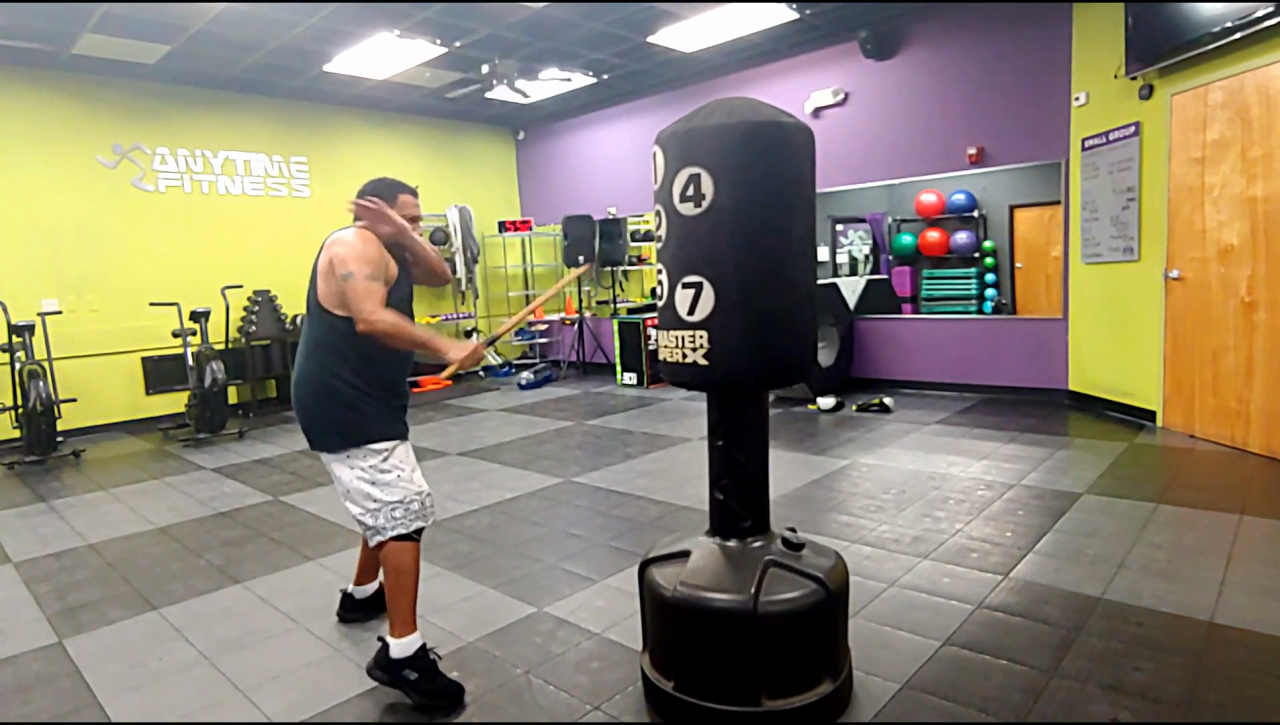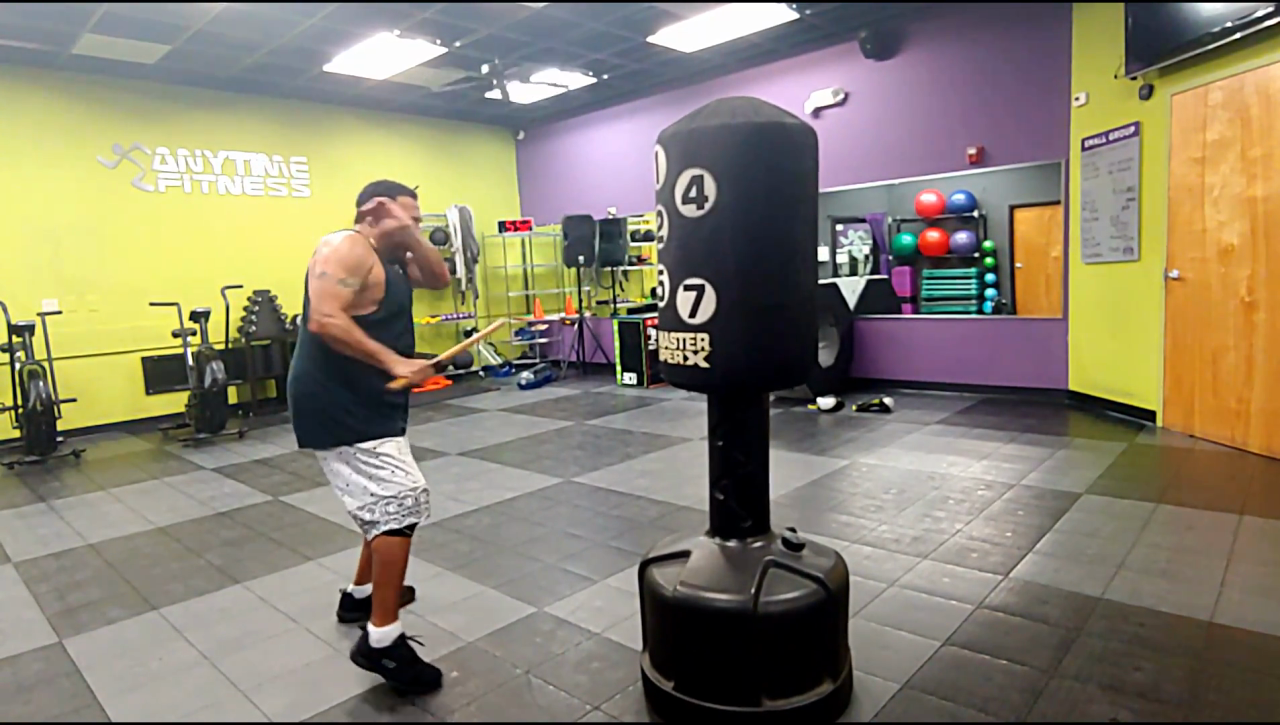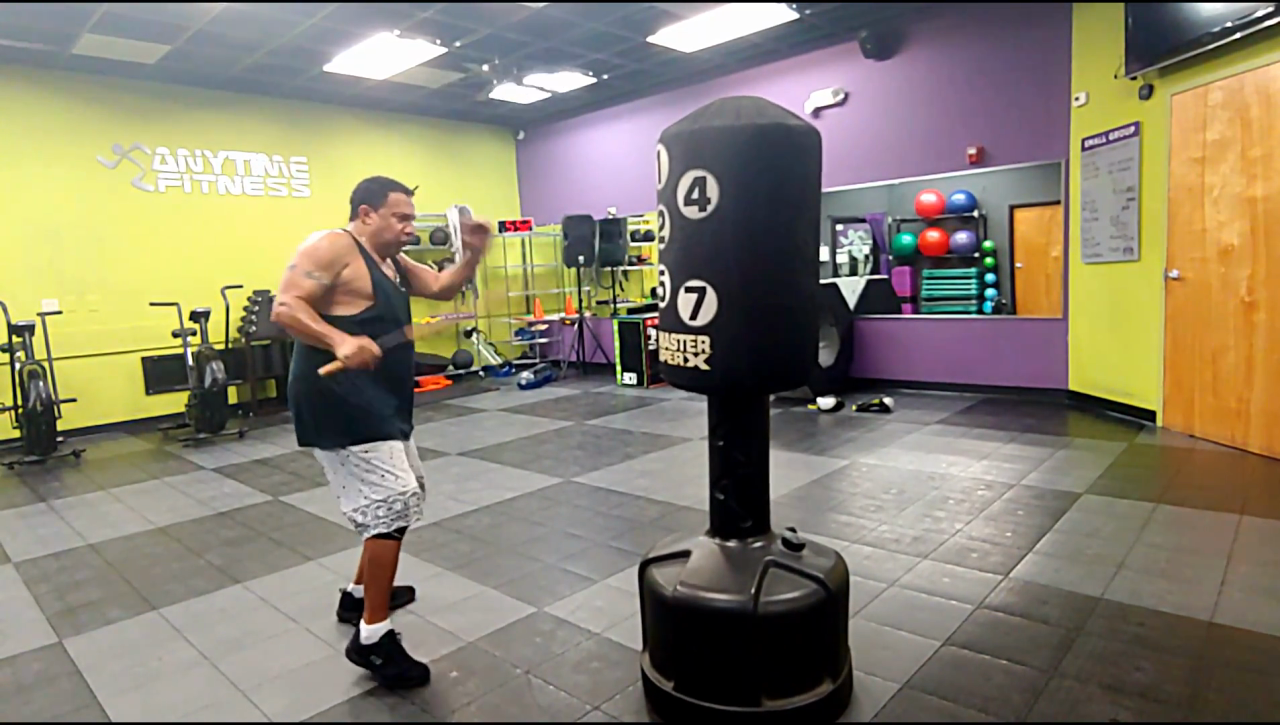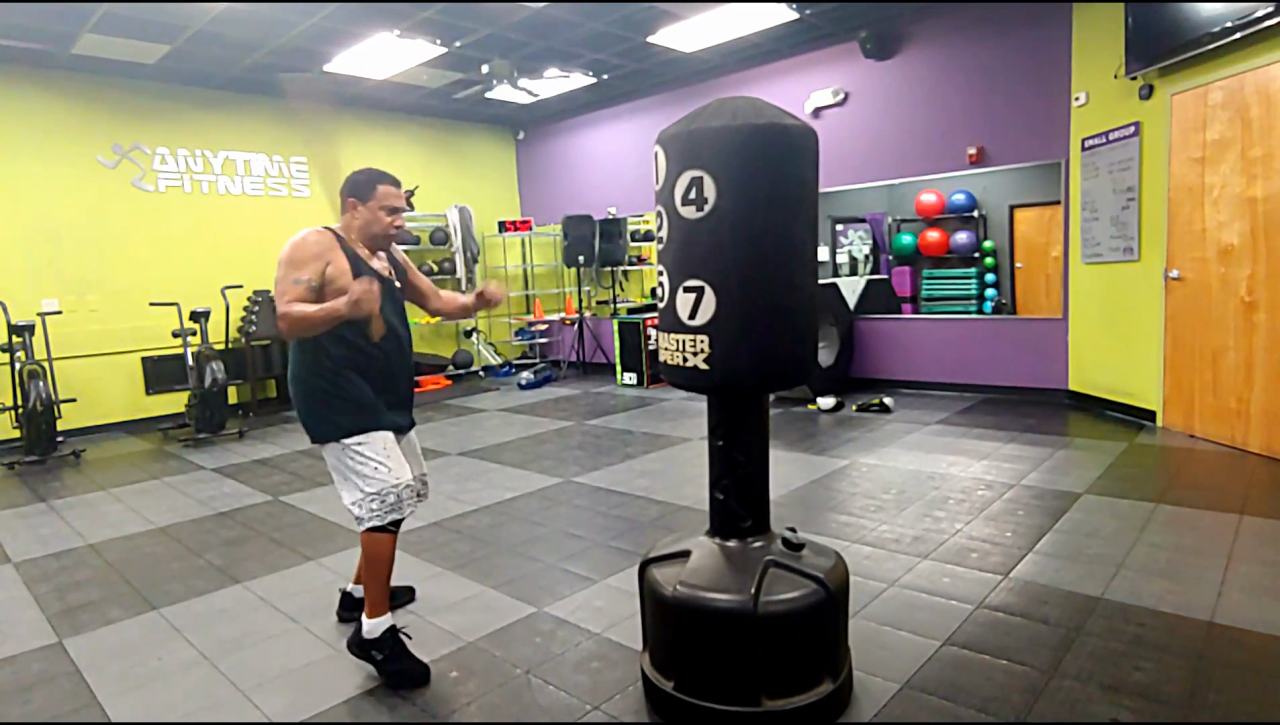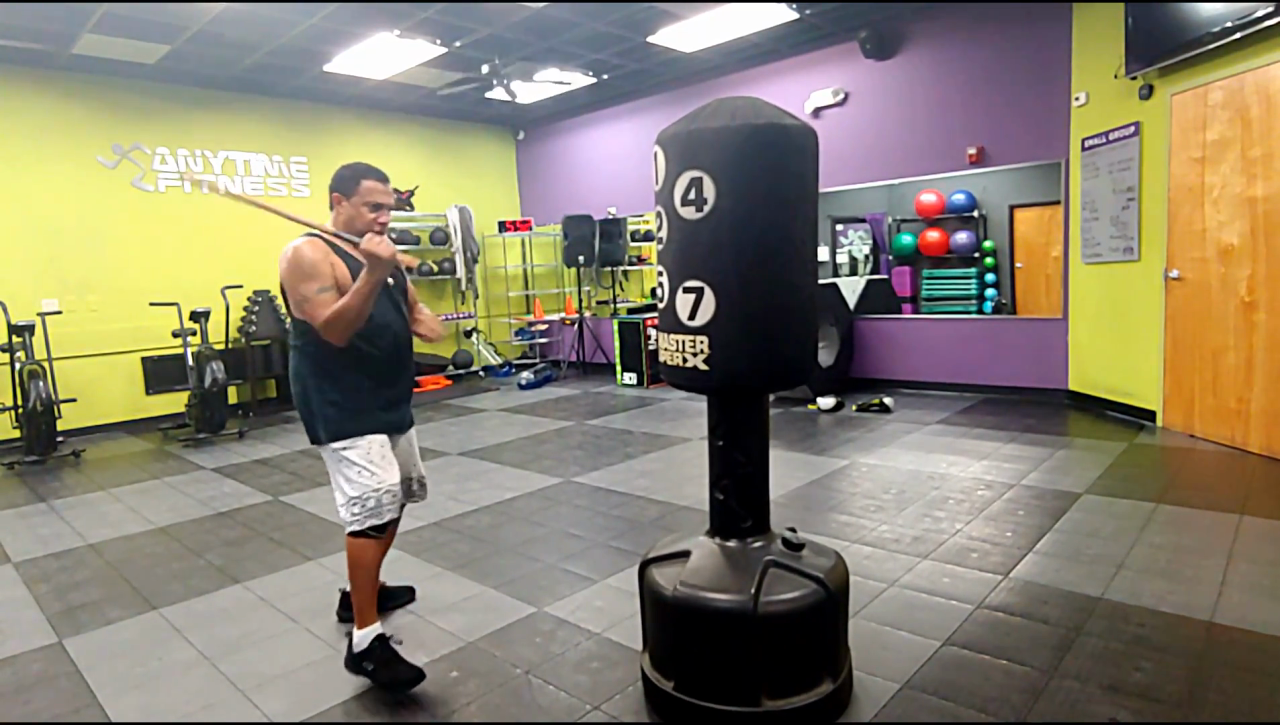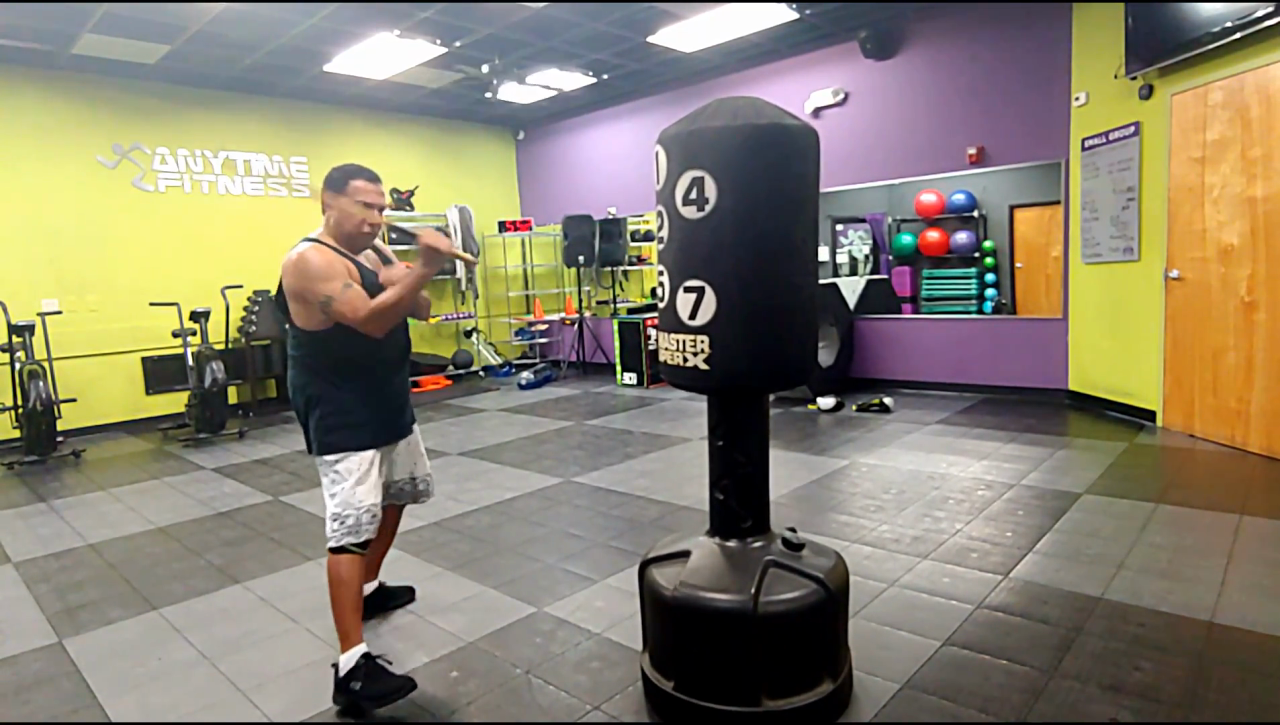
dt=0.1s
person 1, frame 1
left shoulder: (386, 251)
right shoulder: (356, 243)
left elbow: (437, 275)
right elbow: (373, 319)
left wrist: (403, 229)
right wrist: (446, 347)
left hip: (363, 403)
right hip: (346, 406)
left knee: (389, 504)
right knee: (406, 507)
left ankle: (362, 593)
right ankle: (403, 653)
person 1, frame 2
left shoulder: (389, 258)
right shoulder: (345, 249)
left elbow: (439, 277)
right elbow: (326, 321)
left wrist: (408, 230)
right wrist: (392, 361)
left hip: (363, 403)
right hip: (339, 406)
left knee: (383, 499)
right knee: (401, 502)
left ankle: (362, 593)
right ankle: (382, 639)
person 1, frame 3
left shoulder: (392, 260)
right shoulder: (329, 249)
left elbow: (440, 286)
right elbow: (285, 310)
left wrist: (471, 252)
right wrist: (338, 339)
left hip: (383, 407)
right hip: (340, 407)
left knee: (399, 498)
right knee: (392, 505)
left ankle: (362, 591)
right ankle: (372, 637)
person 1, frame 4
left shoulder: (390, 255)
right shoulder: (312, 247)
left elbow: (435, 300)
right elbow: (287, 320)
left wrist: (476, 300)
right wrist: (344, 308)
left hip: (385, 401)
right hip: (340, 401)
left knee: (401, 491)
right knee: (385, 496)
left ankle: (360, 591)
right ankle: (374, 631)
person 1, frame 5
left shoulder: (377, 249)
right shoulder: (307, 255)
left elbow: (409, 306)
right elbow: (336, 331)
left wrist: (425, 322)
right wrist: (368, 277)
left hip: (388, 400)
right hip: (339, 405)
left knee: (400, 490)
right knee: (371, 504)
left ankle: (363, 588)
right ankle: (367, 642)
person 1, frame 6
left shoulder: (374, 252)
right shoulder: (309, 261)
left elbow: (406, 305)
right elbow: (372, 319)
left wrist: (415, 273)
right wrist: (422, 268)
left hip: (389, 403)
right hip: (338, 414)
left knee: (400, 490)
right knee: (353, 518)
left ankle: (366, 589)
right ankle: (353, 667)
